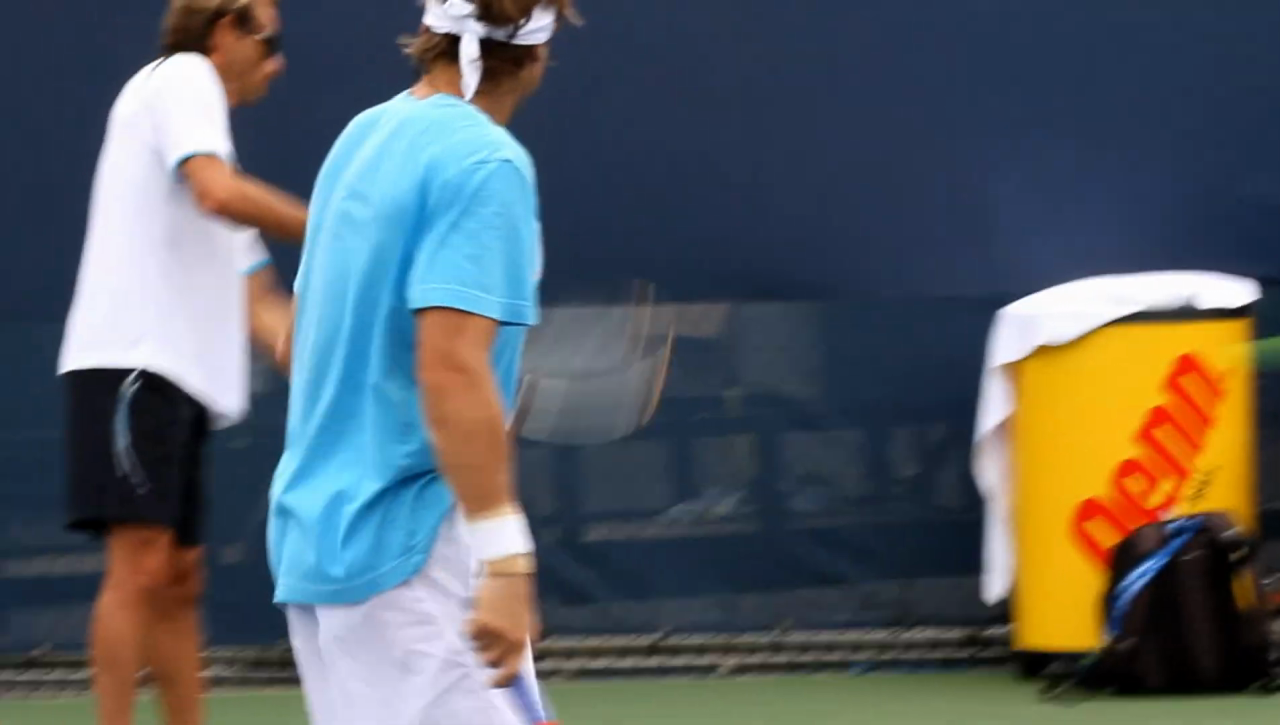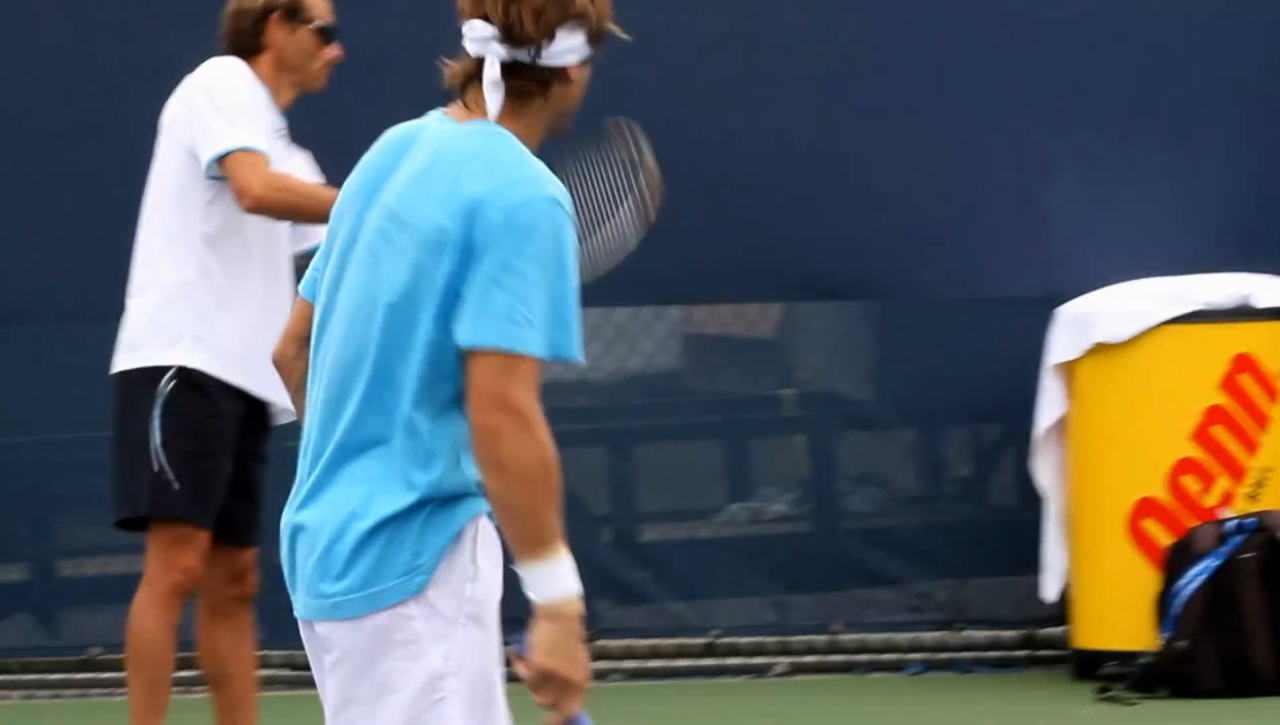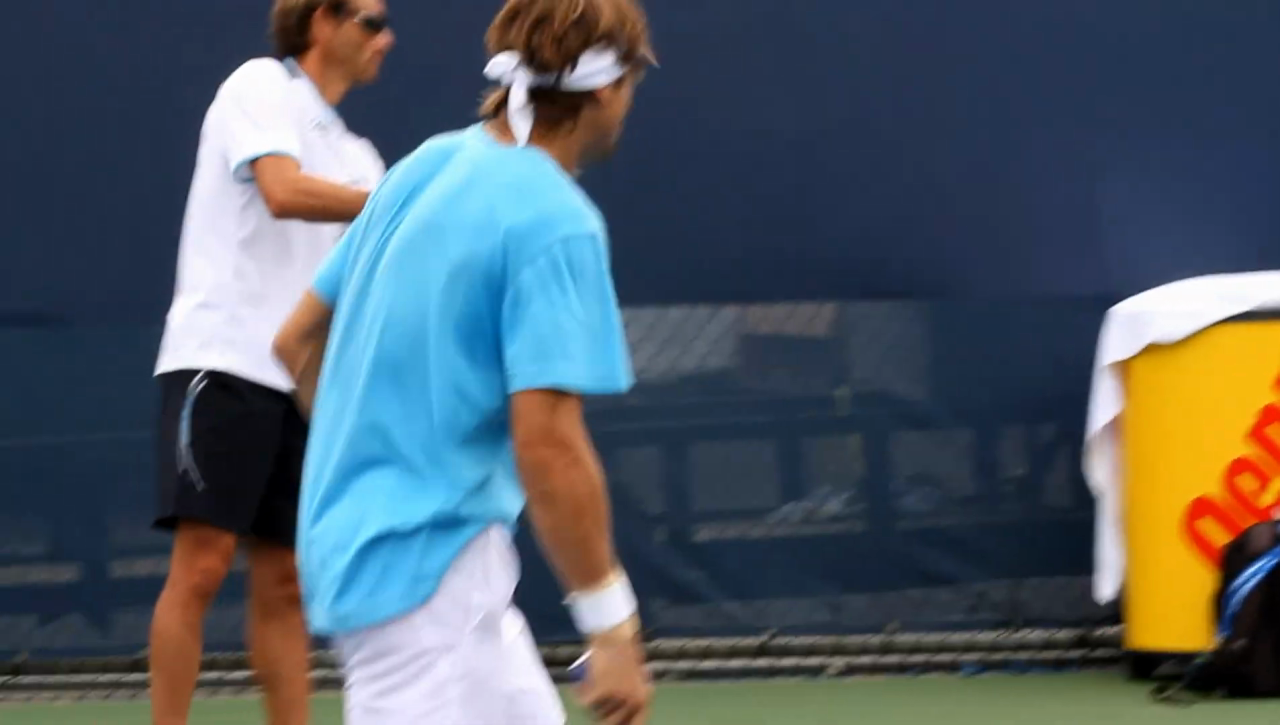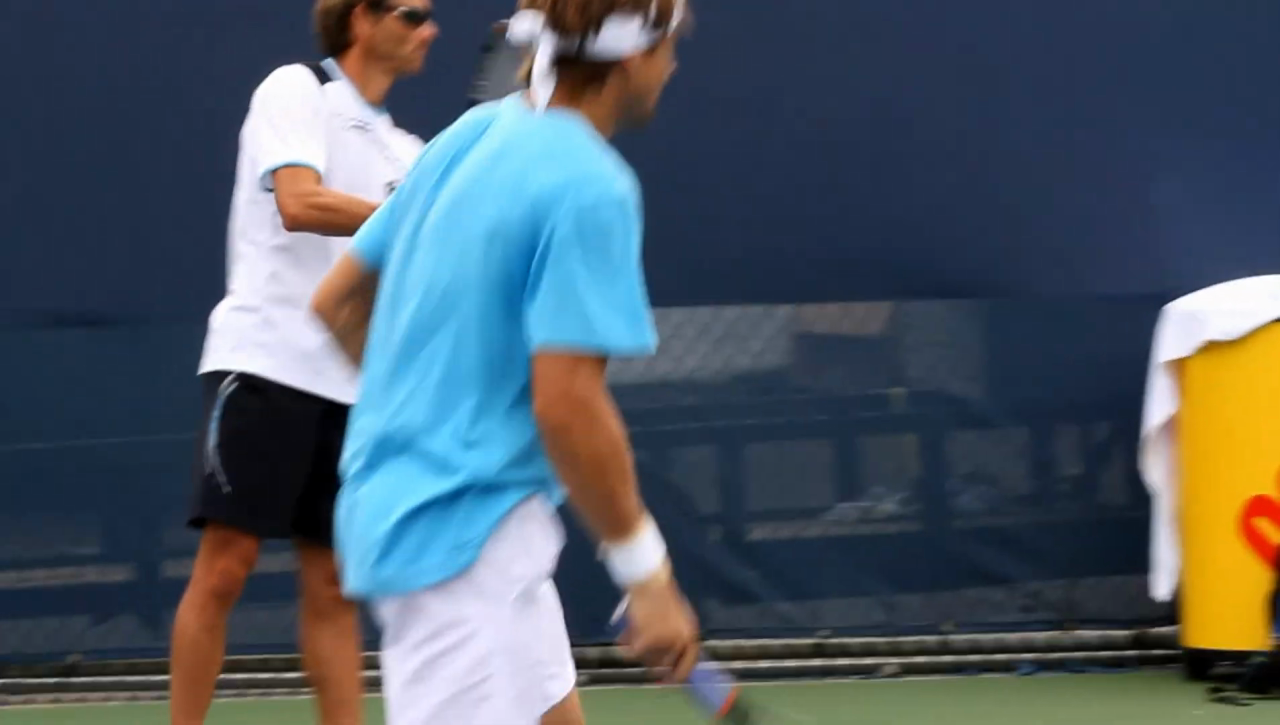
dt=0.1s
person 1, frame 1
left shoulder: (231, 176)
right shoulder: (182, 78)
left elbow: (256, 304)
right elbow: (219, 194)
left hip: (188, 378)
right hip: (134, 362)
left knee: (181, 577)
right knee: (140, 567)
person 1, frame 2
left shoulder: (290, 157)
right shoulder: (223, 78)
right elbow: (258, 190)
left hip: (241, 378)
right hip: (179, 363)
left knee: (234, 580)
right knee: (177, 567)
person 1, frame 3
left shoulder: (354, 154)
right shoulder: (262, 83)
right elbow: (285, 193)
left hip: (302, 385)
right hip: (224, 363)
left knee: (282, 583)
right knee: (200, 568)
person 1, frame 4
left shoulder: (402, 147)
right shoulder: (295, 88)
right elbow: (300, 204)
left hip: (347, 387)
right hip: (261, 367)
left knee: (332, 586)
right knee: (223, 571)
person 2, frame 1
left shoulder: (362, 135)
right shoulder: (486, 163)
right elbow: (452, 371)
right wrist: (504, 560)
left hip: (317, 528)
right hip: (402, 537)
person 2, frame 2
left shoulder: (392, 154)
right shoulder: (523, 195)
left elbow: (294, 349)
right elbow: (499, 415)
right wrist: (558, 601)
left hip: (330, 539)
right hip: (414, 553)
person 2, frame 3
left shoulder: (423, 168)
right shoulder: (559, 224)
left elbow: (297, 341)
right elbow: (548, 446)
right wrist: (613, 625)
left hip: (351, 543)
right hip: (425, 564)
person 2, frame 4
left shoulder: (469, 135)
right shoulder: (592, 188)
left elbow: (337, 300)
right elbow: (566, 406)
right wrist: (648, 573)
left hip: (397, 510)
right hip: (469, 534)
